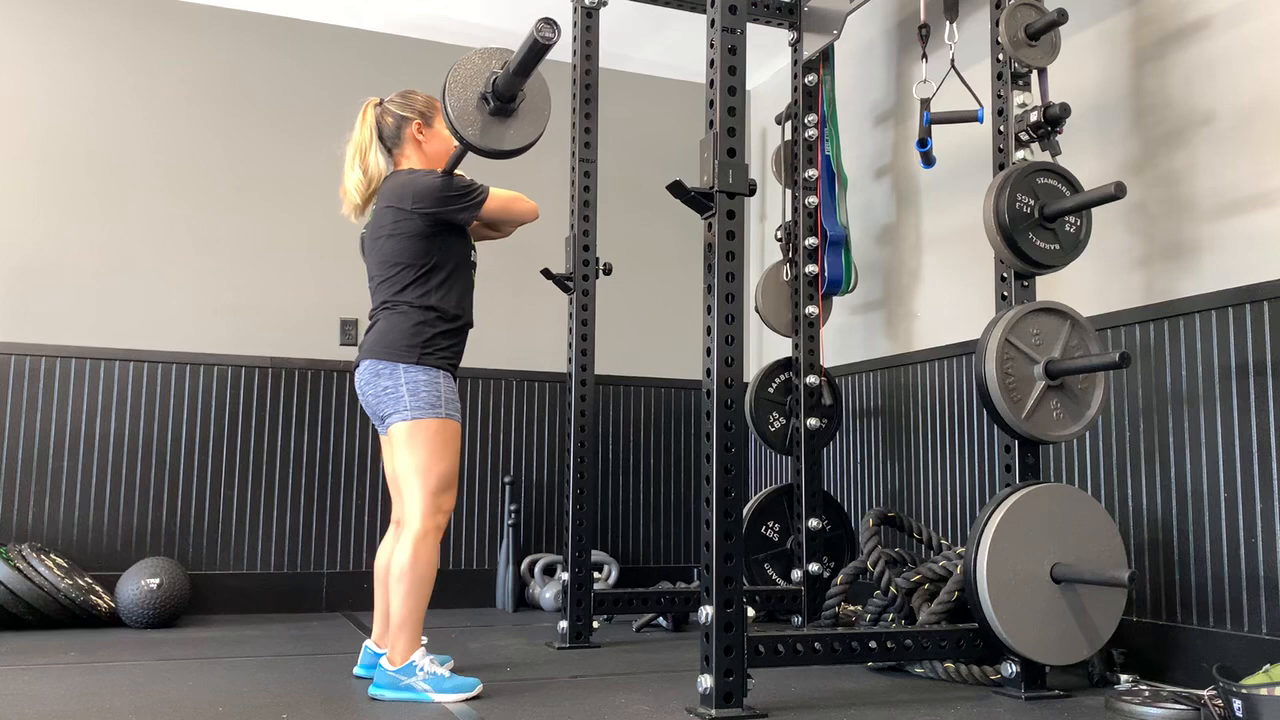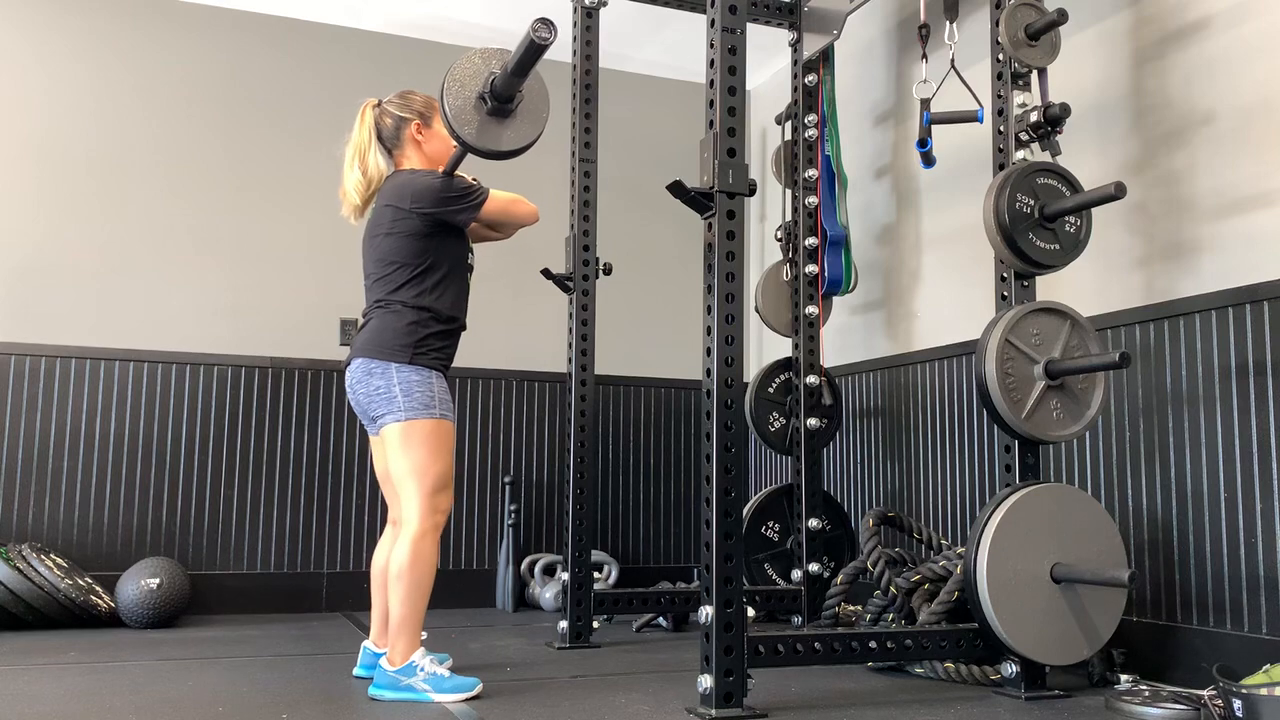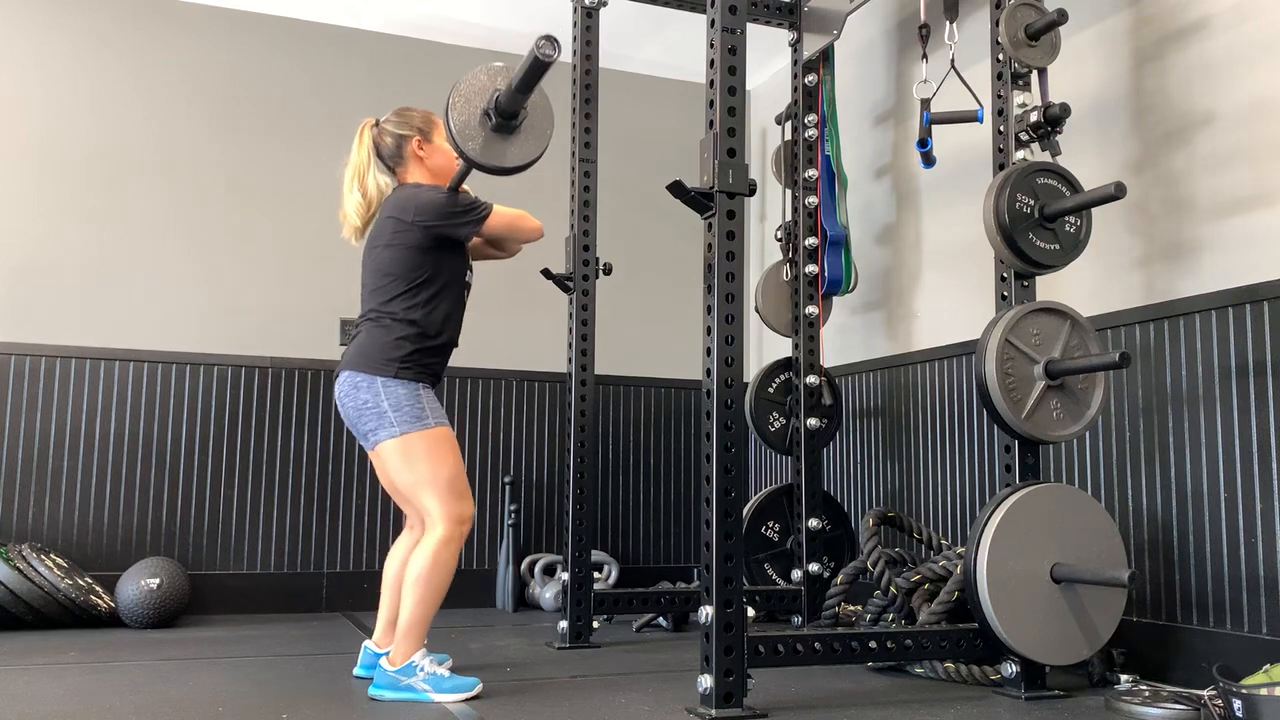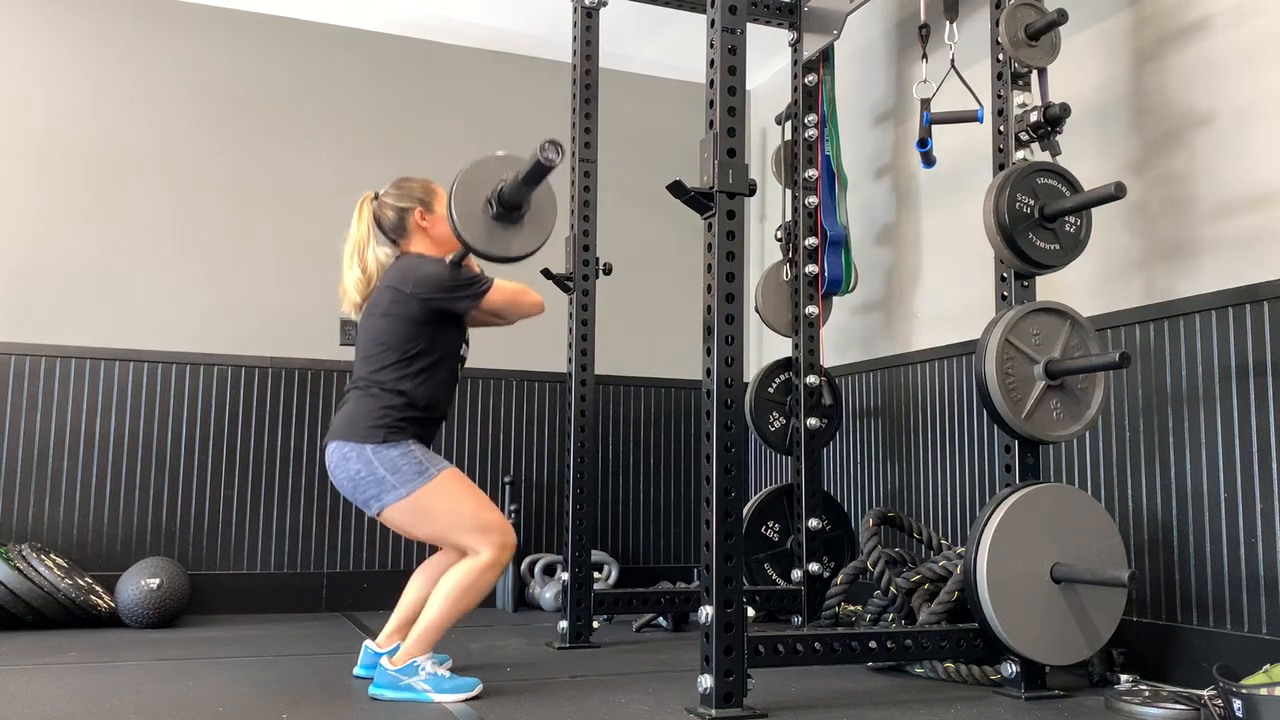
dt=0.4s
person 1, frame 1
left shoulder: (394, 199)
right shoulder: (427, 188)
left elbow: (483, 227)
right elbow: (525, 210)
left wrist: (477, 217)
right wrist: (480, 202)
left hip: (387, 369)
right hip: (412, 367)
left knee: (408, 518)
right knee: (428, 515)
left ankle: (381, 647)
right ankle: (402, 666)
person 1, frame 2
left shoulder: (397, 198)
right shoulder: (426, 188)
left elbow: (493, 227)
right elbow: (525, 213)
left wrist: (469, 207)
right wrist: (473, 195)
left hip: (377, 369)
right hip: (402, 367)
left knee: (405, 518)
right knee: (425, 515)
left ankle: (381, 647)
right ankle: (402, 666)
person 1, frame 3
left shoulder: (404, 211)
right shoulder: (429, 203)
left elbow: (499, 247)
right elbow: (528, 229)
left wrist: (479, 235)
right wrist: (489, 225)
left hip: (370, 384)
right hip: (389, 383)
left knee: (425, 522)
right knee: (450, 518)
left ankle: (382, 647)
right ankle: (403, 666)
person 1, frame 4
left shoulder: (406, 278)
right shoulder: (429, 275)
left elbow: (499, 310)
right elbow: (529, 303)
left wrist: (473, 279)
right wrist: (479, 275)
left hip: (362, 448)
right hip: (377, 448)
left knee: (472, 541)
right knee: (494, 541)
left ankle: (385, 647)
right ankle: (405, 666)
